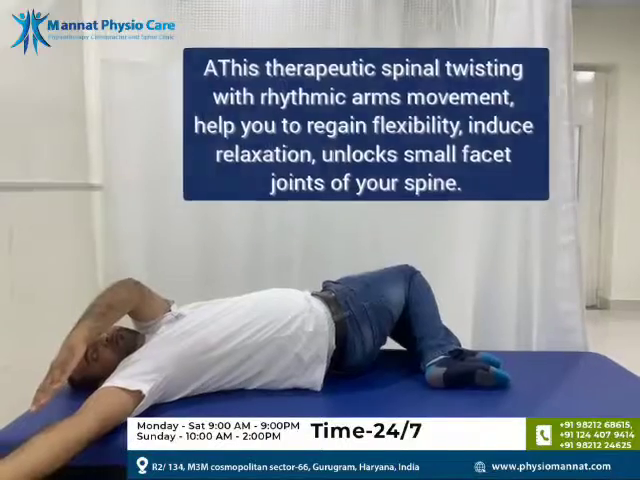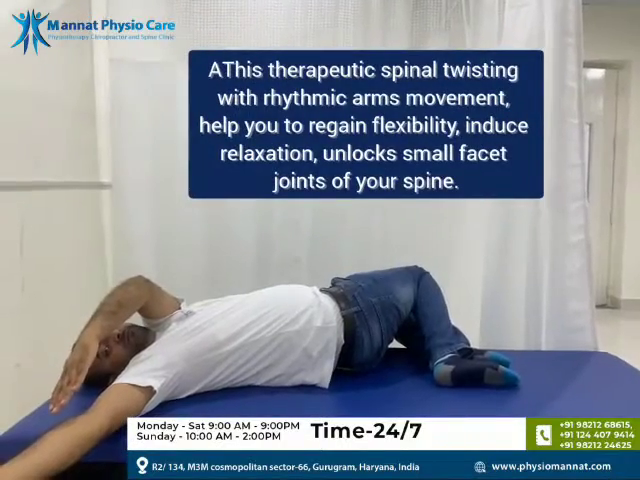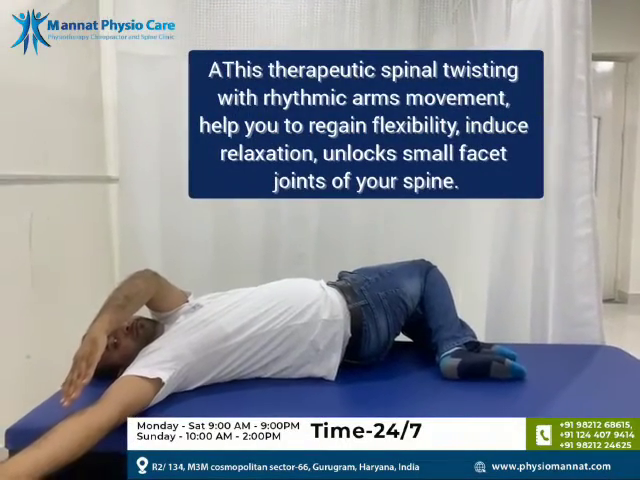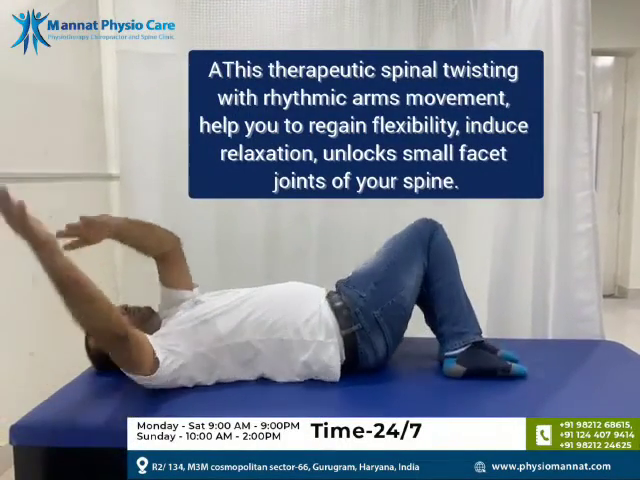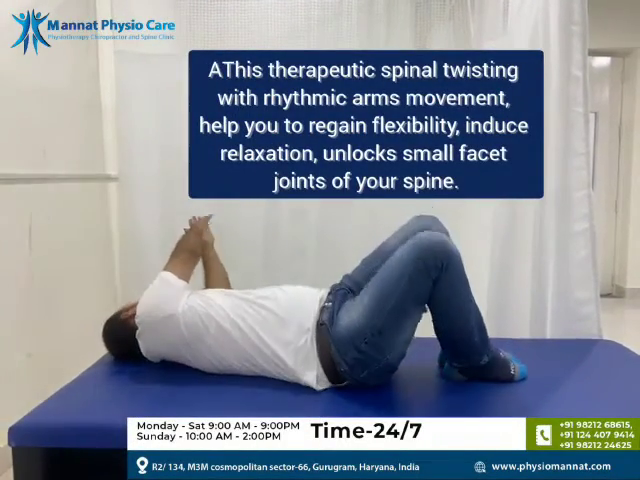
dt=1s
person 1, frame 1
left shoulder: (160, 326)
right shoulder: (141, 373)
left elbow: (129, 288)
right elbow: (84, 425)
left wrist: (79, 330)
left hip: (325, 317)
left knee: (405, 281)
right knee: (408, 278)
left ankle: (443, 358)
right ankle: (443, 358)
person 1, frame 2
left shoulder: (168, 325)
right shoulder: (150, 372)
left elbow: (138, 285)
right elbow: (94, 424)
left wrist: (88, 332)
left hip: (332, 310)
right knee: (417, 278)
left ankle: (448, 357)
right ankle: (450, 356)
person 1, frame 3
left shoulder: (176, 317)
right shoulder: (161, 364)
left elbow: (146, 279)
right elbow: (104, 415)
left wrist: (98, 323)
left hip: (337, 299)
right knee: (424, 272)
left ankle: (456, 350)
right ankle: (458, 350)
person 1, frame 4
left shoulder: (176, 312)
right shoulder: (159, 362)
left elbow: (168, 244)
right elbow: (113, 336)
left wrist: (108, 226)
left hip: (335, 309)
right hip: (349, 333)
left knee: (421, 244)
right knee: (426, 233)
left ankle: (462, 347)
right ankle: (463, 348)
person 1, frame 5
left shoulder: (172, 320)
right shoulder: (156, 318)
left elbow: (219, 298)
right elbow: (185, 252)
left wrist: (206, 244)
right wrist: (199, 237)
left hip: (330, 307)
right hip: (343, 351)
left knee: (426, 229)
right knee: (433, 251)
left ankle: (461, 356)
right ankle: (476, 361)
